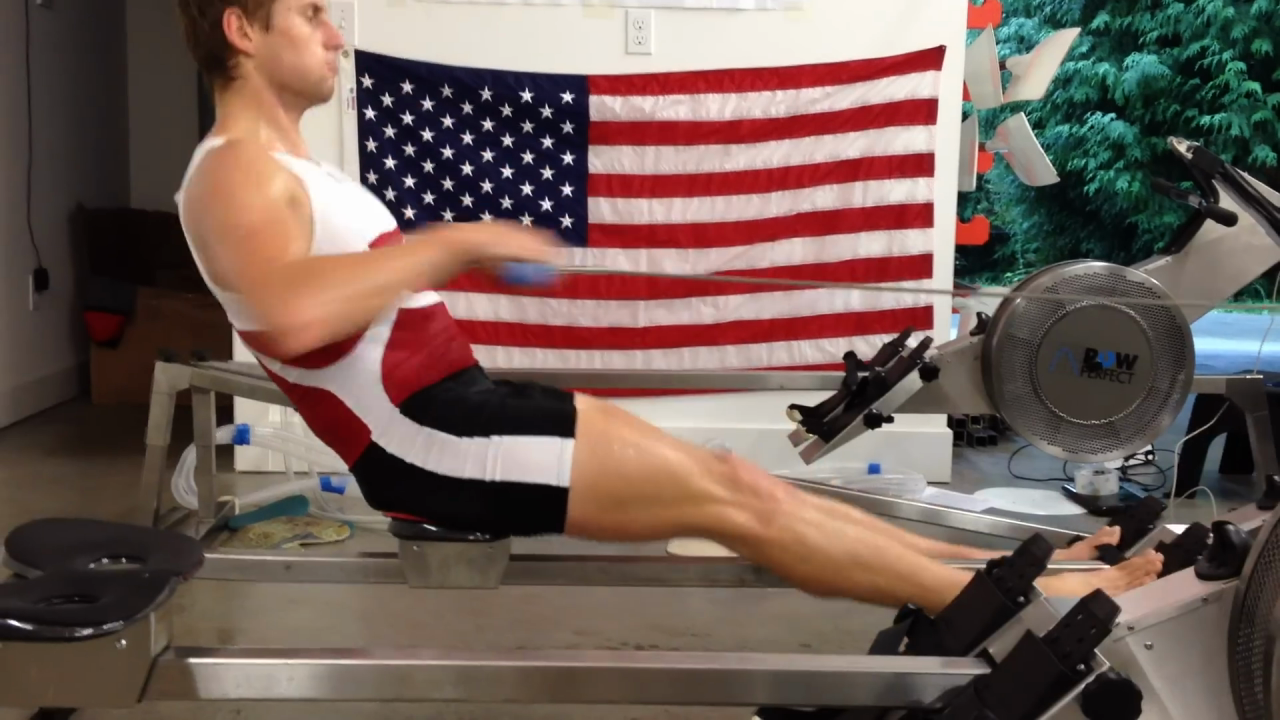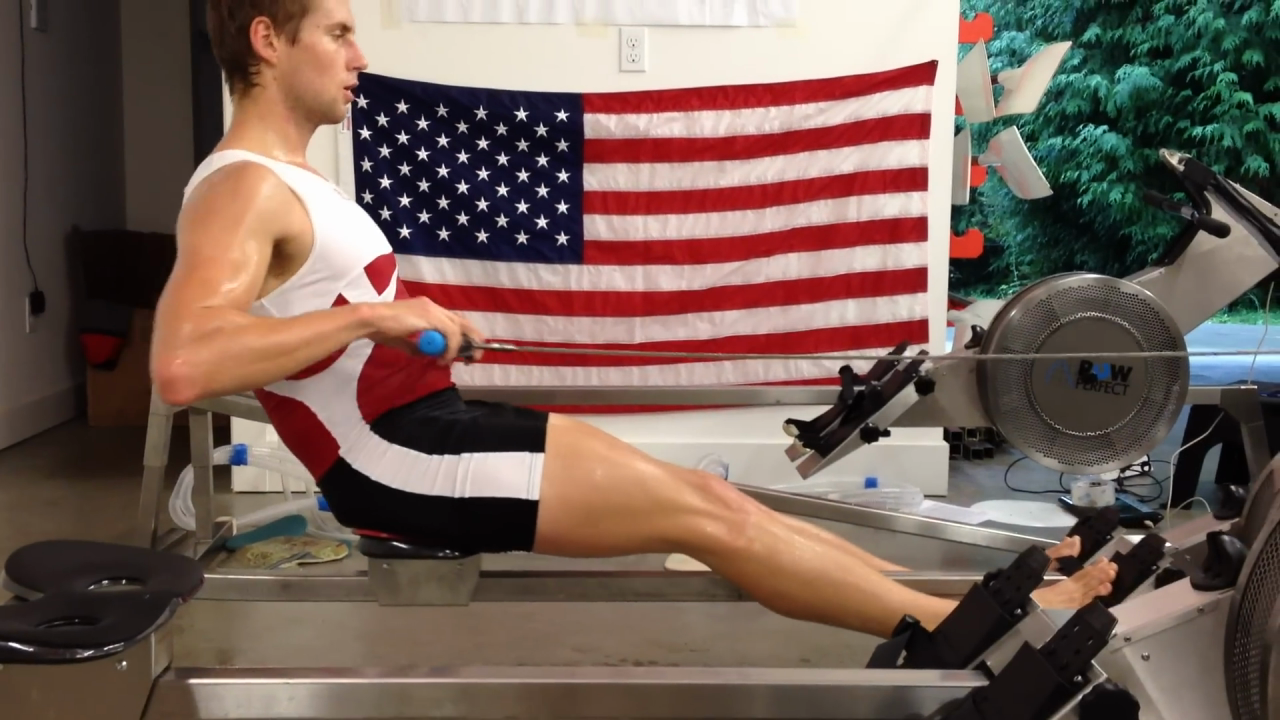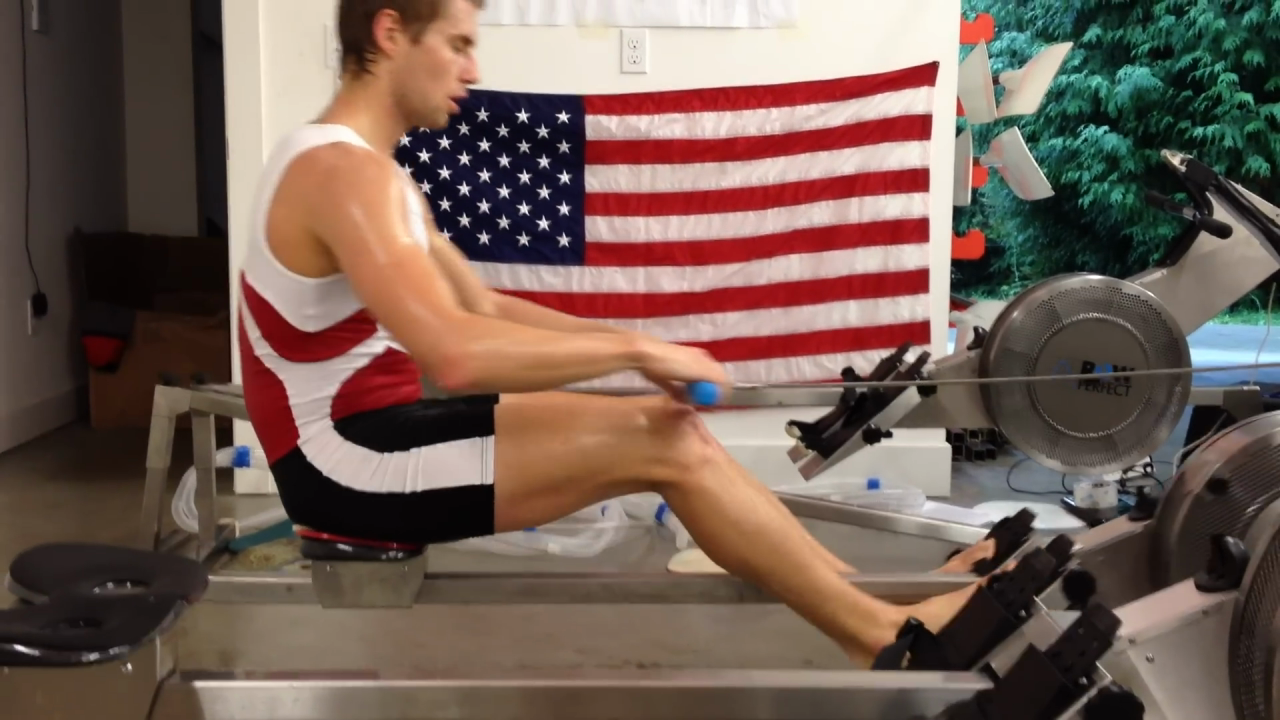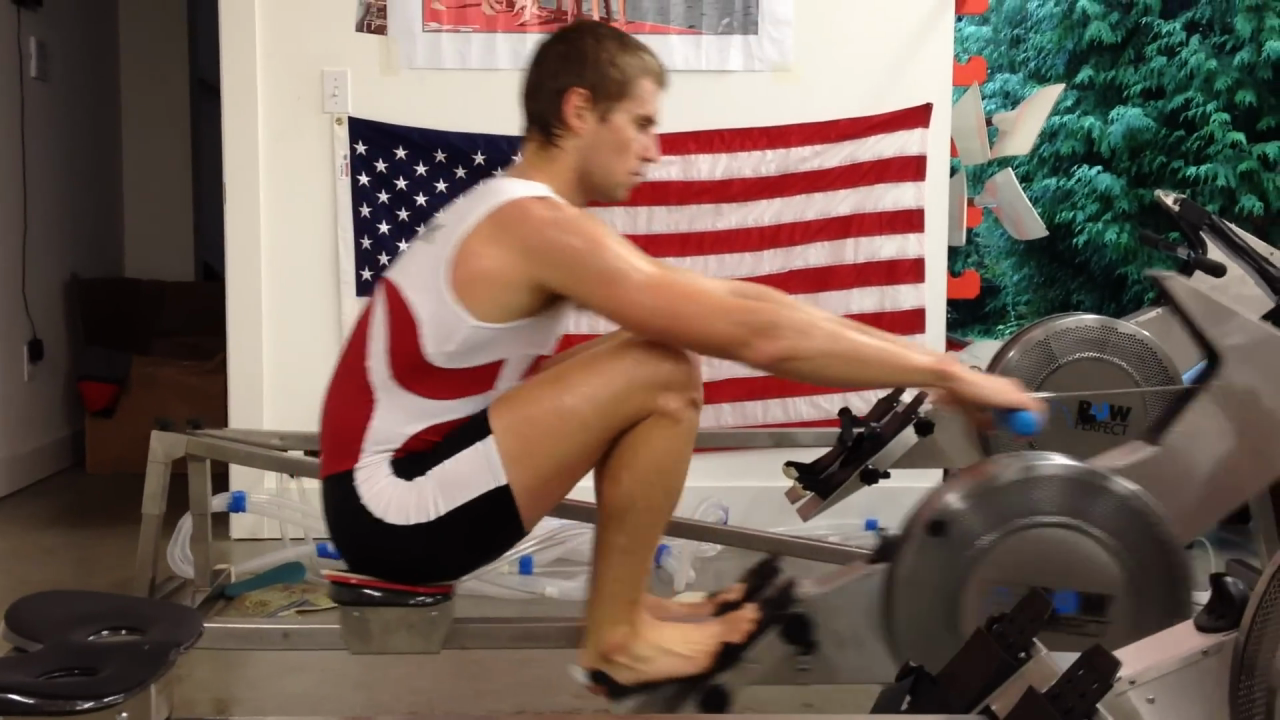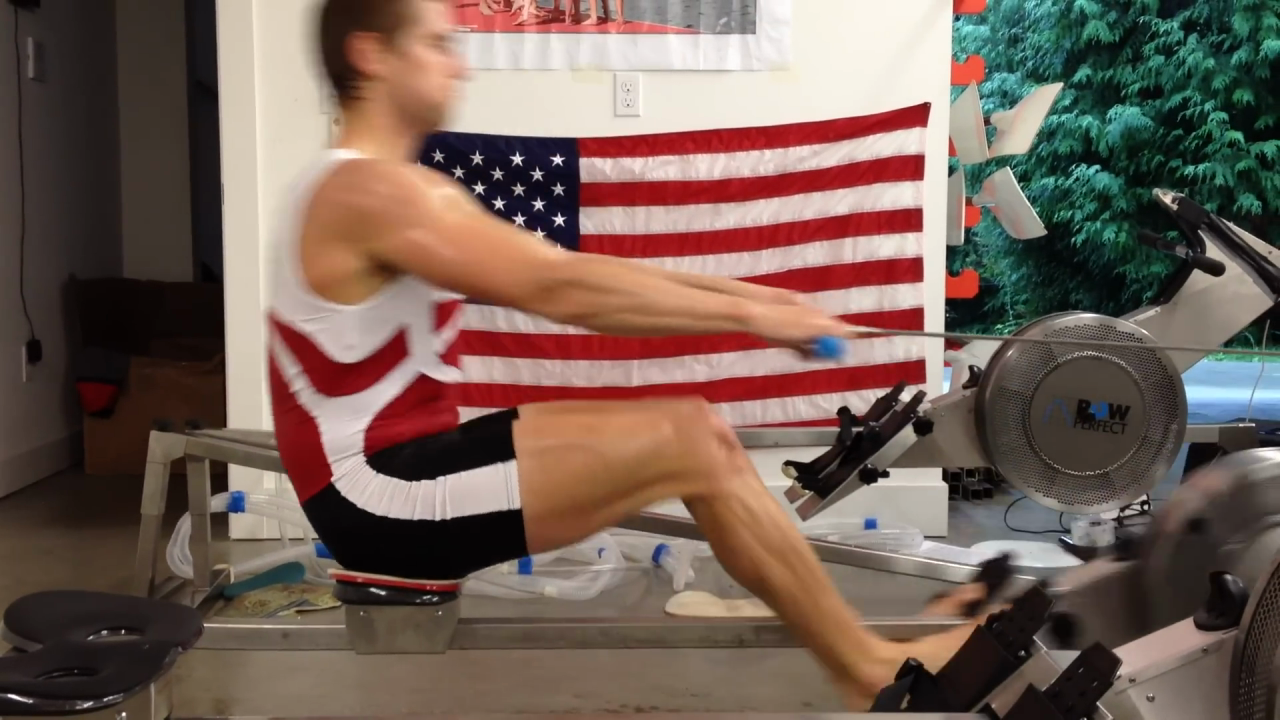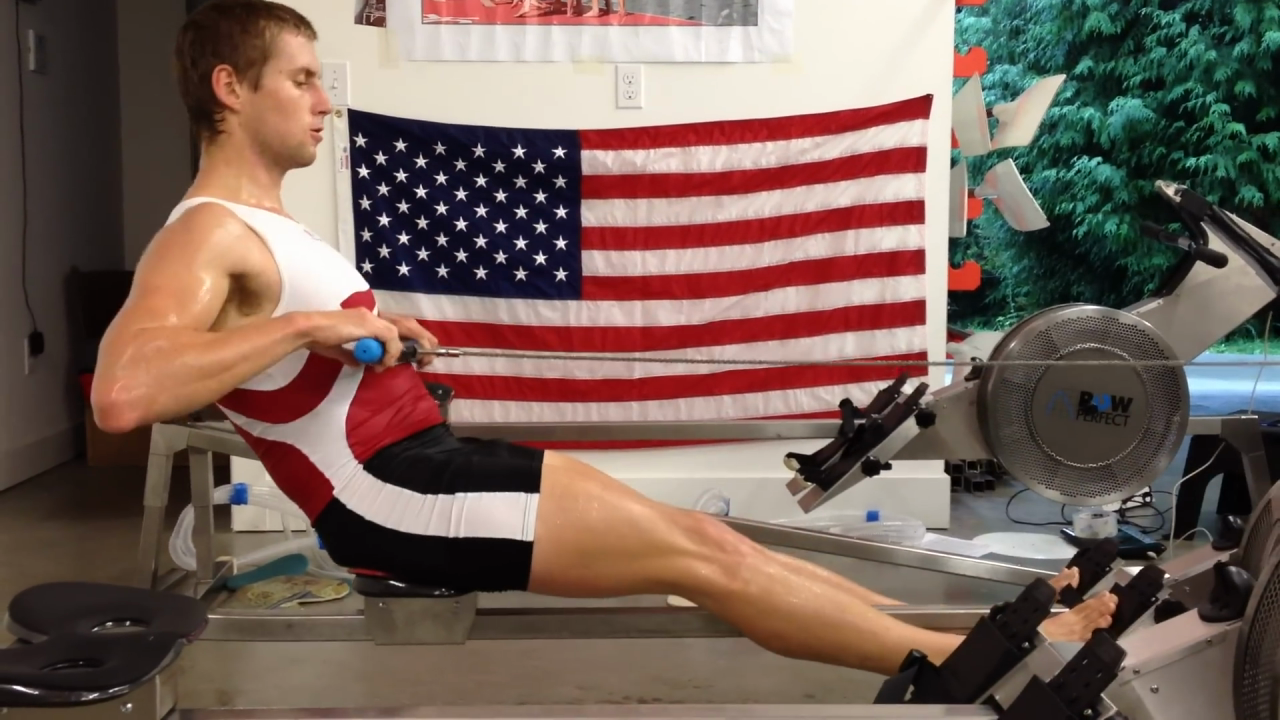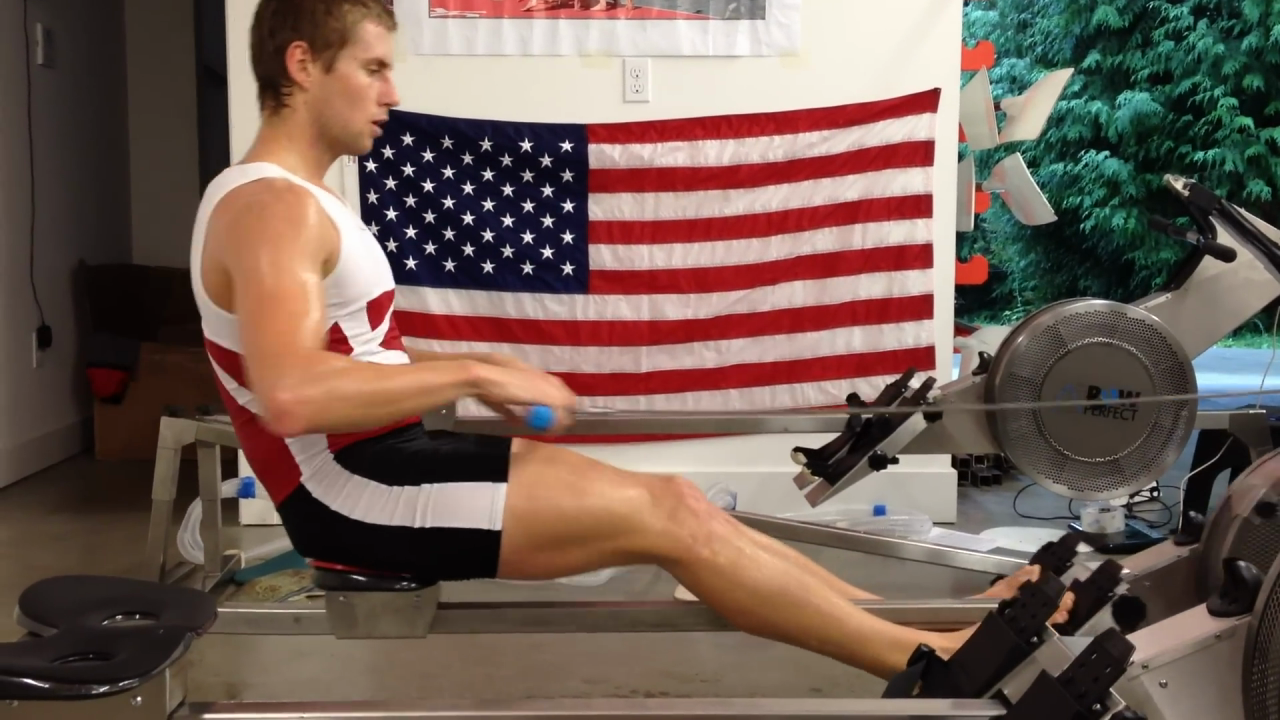
dt=0.7s
person 1, frame 1
left shoulder: (279, 164)
right shoulder: (237, 174)
right elbow: (293, 309)
left wrist: (453, 248)
right wrist: (452, 241)
left hip: (451, 405)
right hip: (426, 443)
left knee: (730, 483)
right knee: (734, 500)
left ankle: (999, 568)
person 1, frame 2
left shoulder: (277, 177)
right shoulder: (244, 191)
right elbow: (180, 367)
left wrist: (411, 326)
right wrist: (376, 315)
left hip: (420, 428)
right hip: (395, 462)
left knee: (701, 495)
right knee: (706, 512)
left ankle: (958, 601)
person 1, frame 3
left shoulder: (346, 162)
right shoulder: (349, 174)
left elbow: (484, 307)
right elbow: (458, 354)
left wrist: (620, 340)
right wrist: (633, 350)
left hip: (369, 436)
right hip: (350, 469)
left knee: (666, 425)
right knee: (667, 446)
left ankle: (866, 597)
right ankle: (886, 632)
person 1, frame 4
left shoulder: (513, 212)
right shoulder: (540, 228)
left elbow: (727, 303)
right elbow: (759, 335)
right wrist: (944, 372)
left hip: (396, 487)
right hip: (395, 515)
left knee: (656, 363)
right knee: (664, 372)
left ankle: (628, 611)
right ankle: (618, 629)
person 1, frame 5
left shoulder: (400, 186)
right shoulder: (365, 190)
left elbow: (555, 270)
right elbow: (563, 290)
left wrist: (742, 293)
right wrist: (745, 314)
left hip: (404, 476)
right hip: (381, 504)
left knee: (693, 435)
right knee: (695, 445)
left ankle: (837, 632)
right ankle: (872, 665)
person 1, frame 6
left shoulder: (256, 224)
right shoulder: (207, 237)
right elbow: (120, 394)
left wrist: (373, 334)
right wrist: (308, 324)
left hip: (421, 463)
right hip: (394, 500)
left knee: (698, 537)
right knee: (698, 554)
left ankle: (970, 635)
person 1, frame 7
left shoulder: (286, 198)
right shoulder: (273, 207)
right elbow: (292, 396)
left wrist: (466, 373)
right wrist: (476, 374)
left hip: (379, 468)
right hip: (358, 493)
left knee: (672, 501)
right knee: (670, 519)
left ankle: (926, 624)
right ankle: (943, 658)
